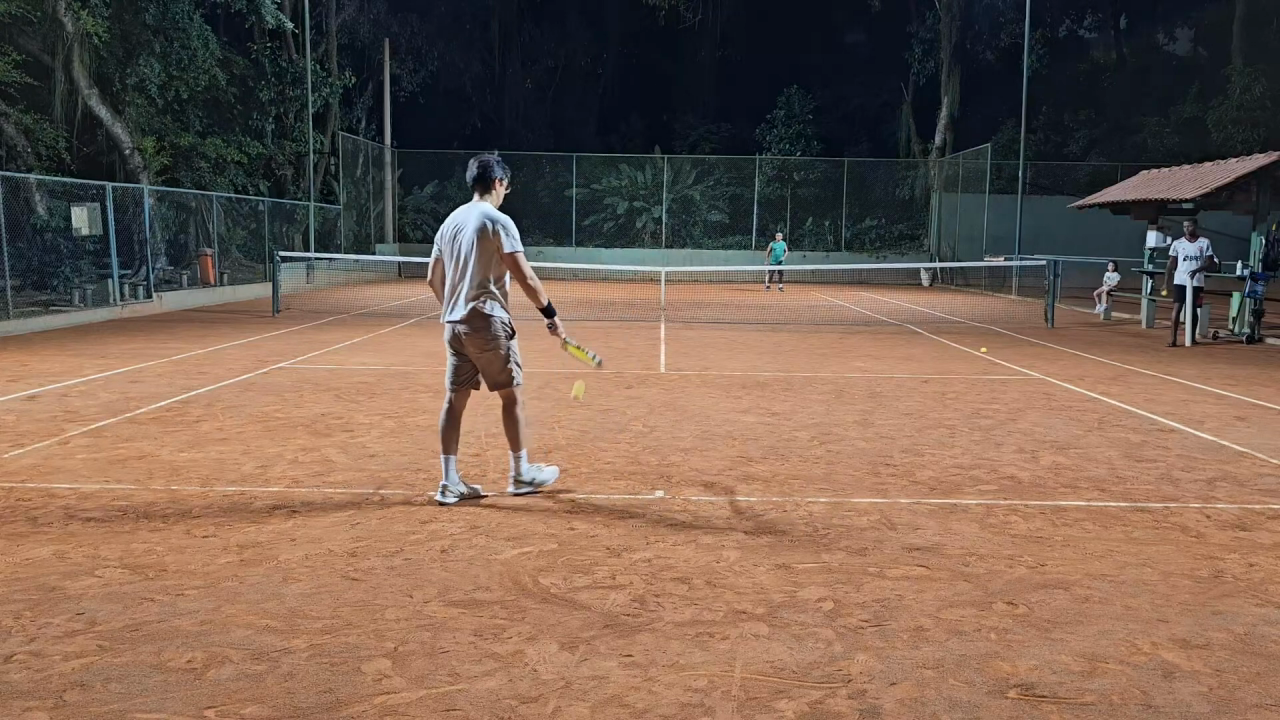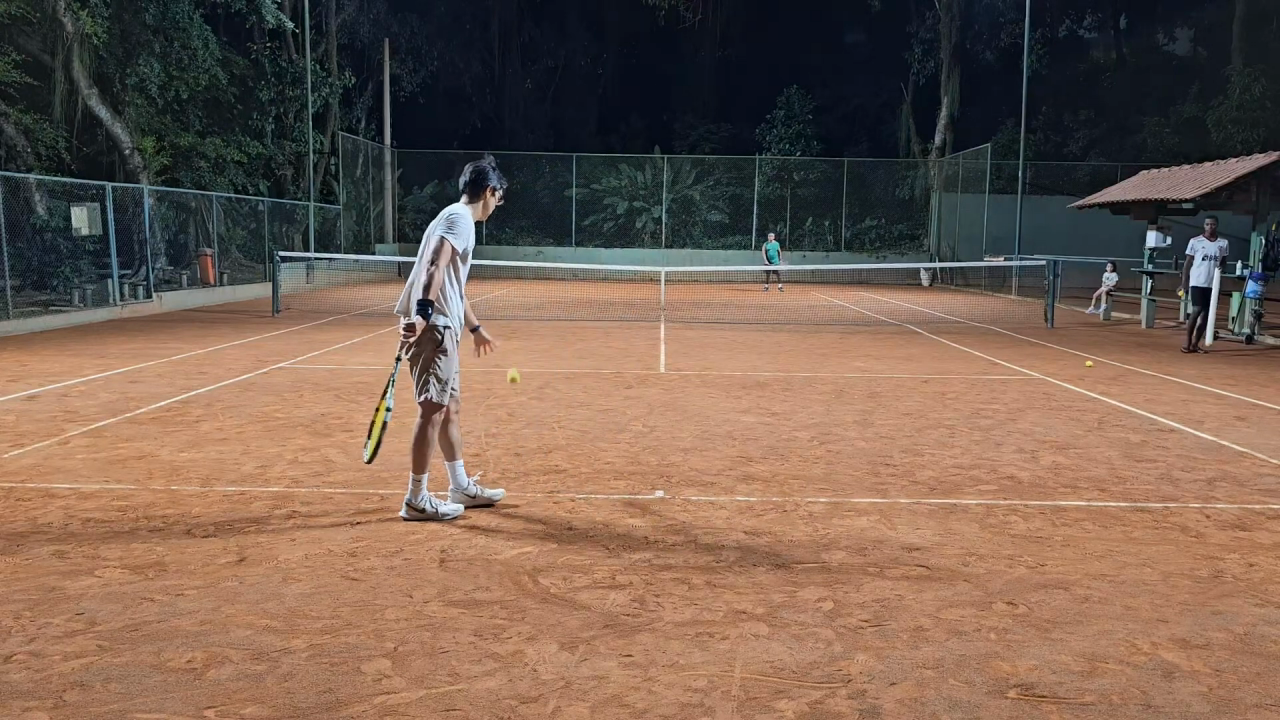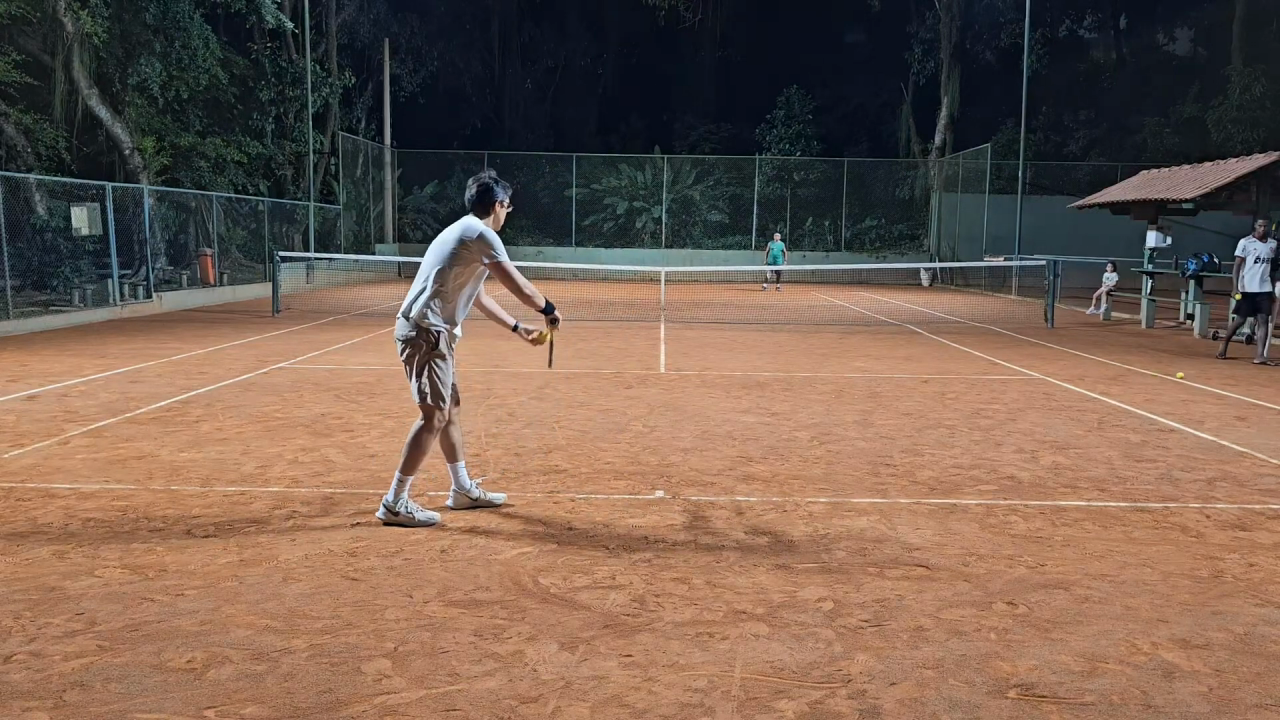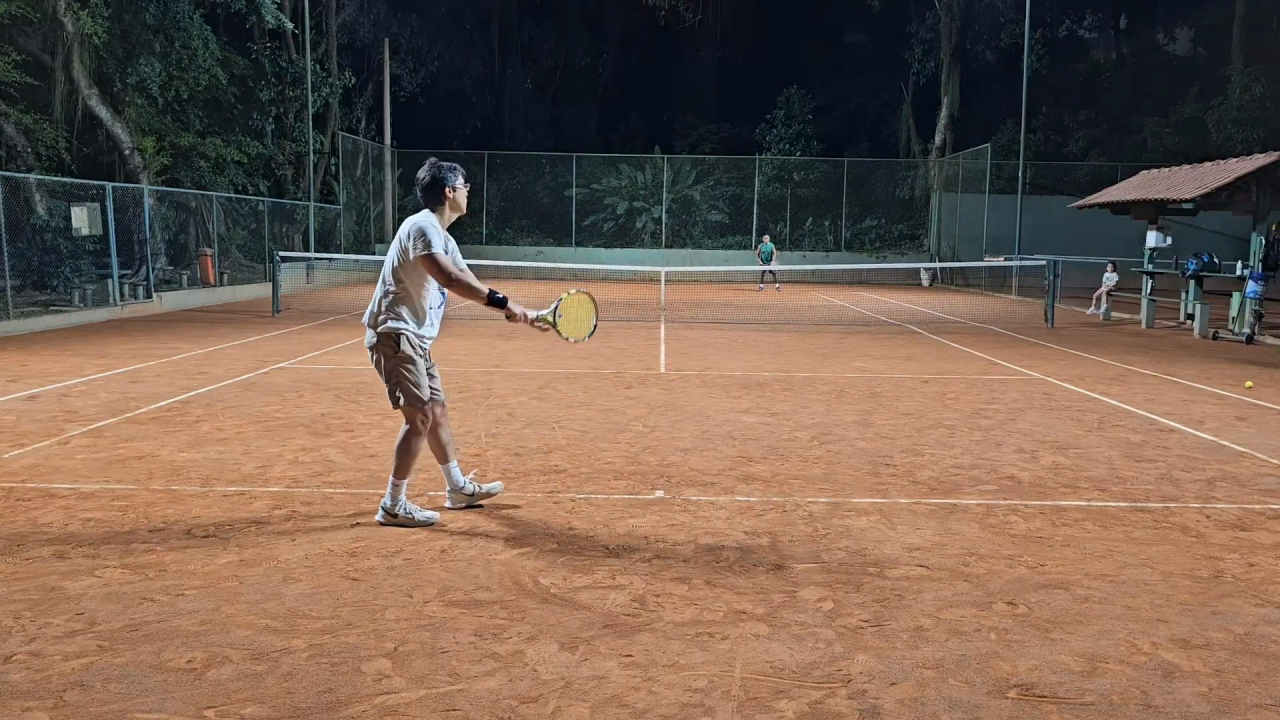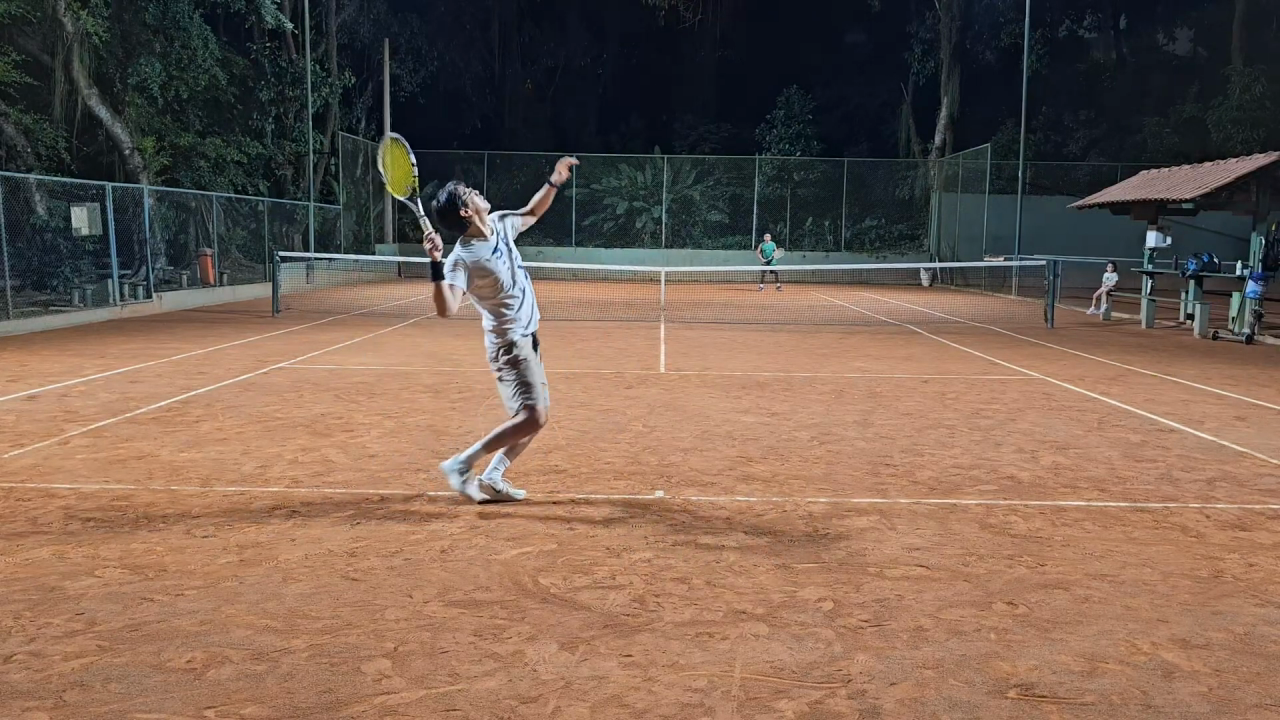
dt=1s
person 1, frame 1
left shoulder: (450, 221)
right shoulder: (498, 221)
left elbow: (433, 279)
right elbow: (525, 277)
right wrist: (550, 314)
left hip: (455, 324)
right hip: (488, 322)
left knee: (455, 400)
right knee: (511, 396)
left ankle: (450, 483)
right ankle: (522, 473)
person 1, frame 2
left shoulder: (456, 217)
right shoulder: (459, 218)
right elbow: (434, 266)
left wrist: (476, 328)
right wrist: (422, 312)
left hip: (441, 327)
right hip: (432, 326)
left knee: (450, 407)
right knee: (432, 410)
left ankle: (462, 488)
right ankle: (416, 500)
person 1, frame 3
left shoulder: (464, 231)
right shoulder: (480, 234)
left elbow: (478, 296)
right elbow: (520, 287)
left wrist: (517, 328)
right wrist: (550, 311)
left hip: (431, 330)
right hip: (427, 331)
left knee: (451, 410)
right knee: (434, 415)
left ankle: (463, 489)
right ankle: (395, 502)
person 1, frame 4
left shoulder: (443, 239)
right shoulder: (421, 227)
left elbow: (471, 286)
right elbow: (451, 281)
left wrist: (515, 311)
right wrist: (504, 303)
left hip: (414, 337)
right hip: (394, 334)
left knee: (437, 411)
right knee: (419, 417)
left ankle: (458, 488)
right ankle: (393, 505)
person 1, frame 5
left shoulder: (499, 225)
right shoulder: (463, 258)
left elbow: (532, 212)
right elbow: (447, 309)
left wrist: (554, 181)
right wrist: (437, 265)
left hip: (527, 339)
right hip: (510, 344)
left knee: (532, 415)
right knee: (533, 418)
left ankle: (490, 479)
right ankle: (461, 466)
